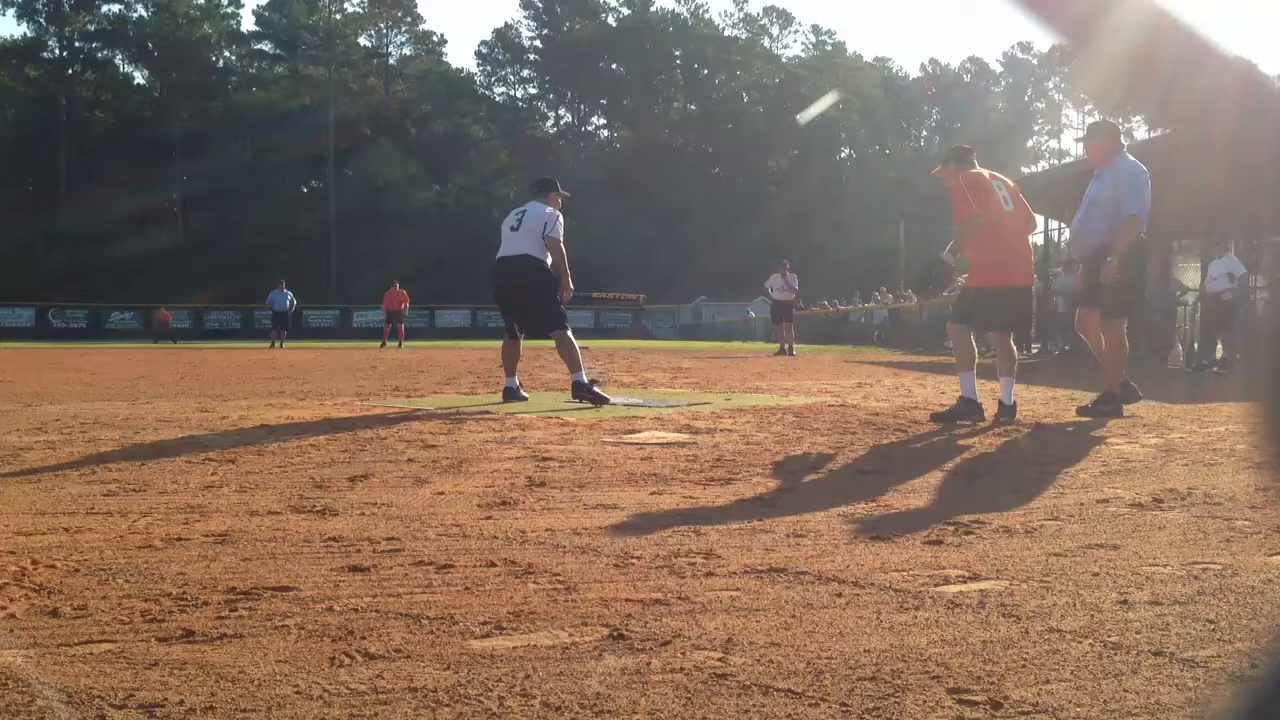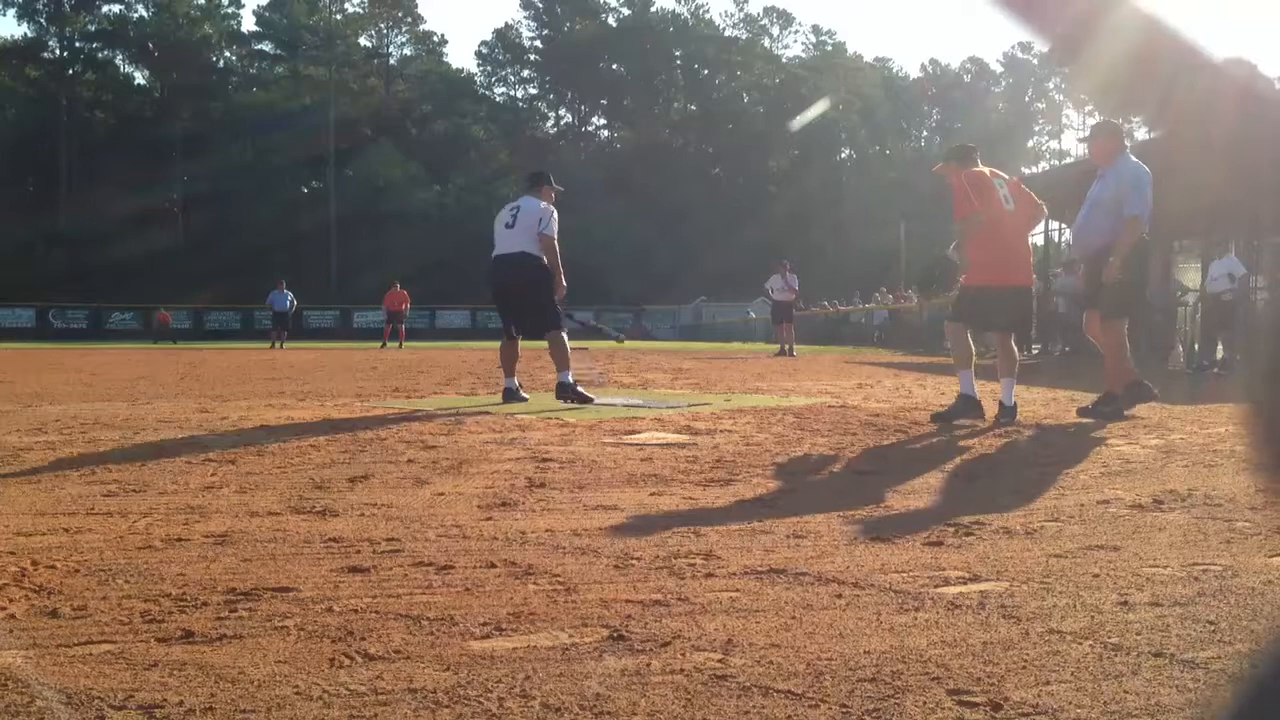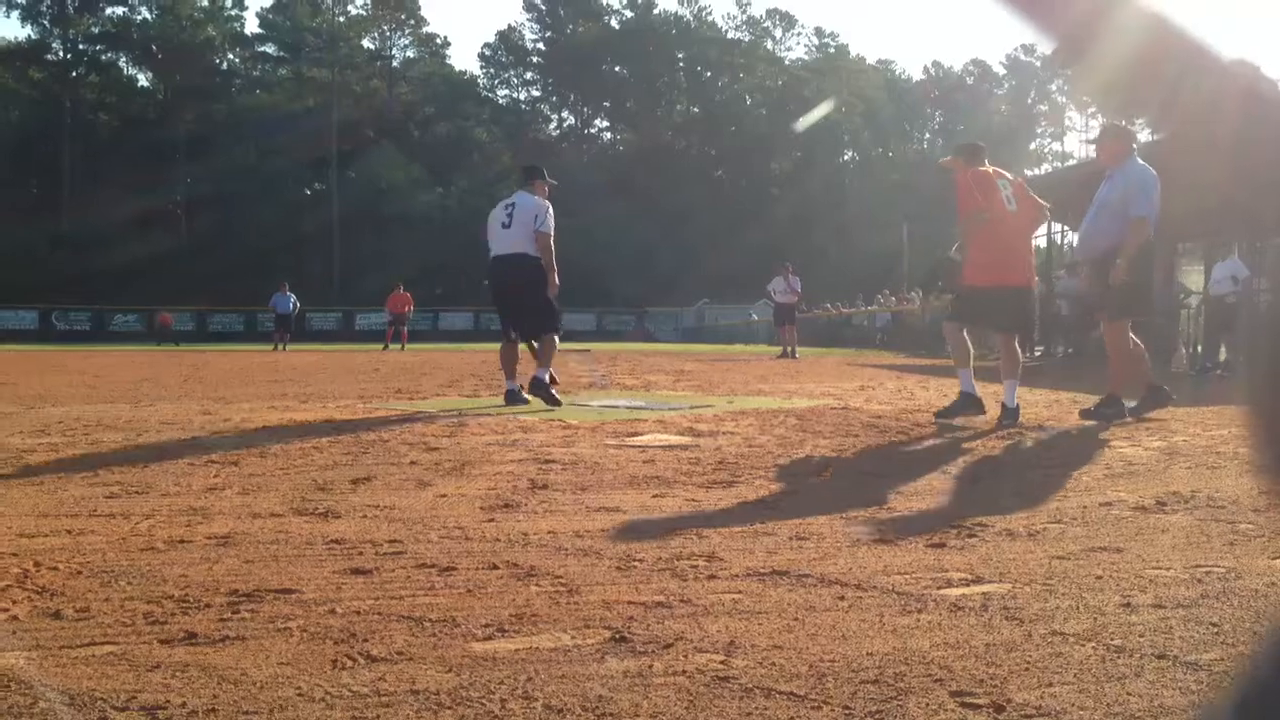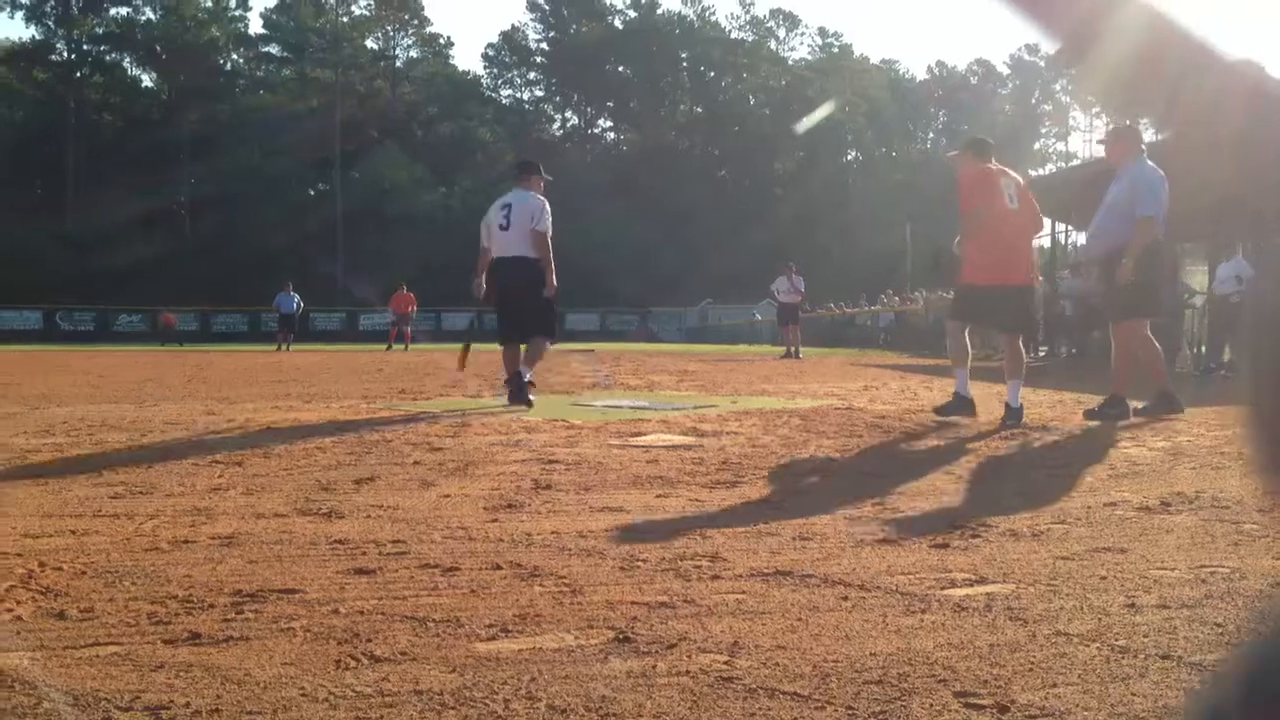
dt=0.1s
person 1, frame 1
left shoulder: (1130, 171)
right shoulder: (1102, 174)
left elbow: (1132, 220)
left wrist: (1113, 259)
right wrist: (1085, 262)
left hip: (1120, 260)
right hip: (1099, 259)
left knee: (1111, 327)
right knee: (1086, 323)
left ankle: (1111, 397)
right ankle: (1120, 384)
person 1, frame 2
left shoulder: (1132, 172)
right shoulder: (1106, 174)
left elbow: (1134, 221)
left wrist: (1116, 260)
right wrist: (1086, 263)
left hip: (1121, 260)
right hip: (1100, 260)
left knee: (1111, 328)
right knee: (1094, 326)
left ankle: (1112, 398)
right ankle: (1134, 384)
person 1, frame 3
left shoulder: (1138, 174)
right shoulder: (1114, 177)
left elbow: (1141, 223)
left wrist: (1122, 261)
right wrist: (1091, 264)
left hip: (1127, 263)
right hip: (1107, 262)
left knee: (1116, 332)
right knee: (1116, 331)
left ankle: (1114, 400)
right ankle: (1153, 389)
person 1, frame 4
left shoulder: (1145, 175)
right shoulder: (1125, 176)
left elbow: (1148, 223)
left wrist: (1129, 261)
right wrist: (1102, 264)
left hip: (1134, 263)
right hip: (1116, 262)
left knee: (1124, 332)
right knee: (1136, 333)
left ankle: (1117, 401)
right ankle: (1166, 396)
person 2, frame 1
left shoulder: (963, 181)
right shoulder: (1002, 181)
left elbow: (972, 222)
right elbow: (1030, 220)
left wrist: (954, 247)
left hip: (988, 271)
right hip: (1019, 271)
left knee: (960, 329)
right knee: (1002, 335)
left ankle: (969, 401)
right ankle: (1007, 403)
person 2, frame 2
left shoulder: (965, 179)
right shoulder: (1005, 178)
left elbow: (974, 219)
right elbow: (1038, 212)
left wrist: (959, 245)
left hip: (987, 271)
right hip: (1019, 271)
left knee: (956, 326)
right knee: (1002, 336)
left ankle: (968, 398)
right ankle: (1007, 404)
person 2, frame 3
left shoulder: (968, 178)
right shoulder: (1009, 179)
left elbow: (975, 217)
right elbow: (1041, 215)
left wrist: (962, 246)
left hip: (984, 270)
right hip: (1020, 271)
left knee: (954, 325)
right knee: (1007, 338)
left ankle: (969, 395)
right ankle: (1010, 406)
person 2, frame 4
left shoulder: (972, 174)
right shoulder: (1014, 179)
left elbow: (975, 216)
right elbow: (1036, 223)
left wrist: (962, 241)
left hip: (985, 269)
right hip: (1020, 270)
left knee: (956, 325)
right knee: (1011, 338)
left ankle: (962, 397)
right ankle: (1013, 406)
person 3, frame 1
left shoulder: (512, 216)
right shoulder: (551, 214)
right elbow: (554, 245)
right wrist: (566, 281)
left hip: (503, 270)
right hip: (530, 269)
left knee: (514, 332)
right knee: (559, 328)
left ankle: (511, 387)
right ankle: (580, 383)
person 3, frame 2
left shoulder: (505, 211)
right shoulder: (545, 209)
right elbow: (548, 242)
right wrist: (559, 278)
left hip: (499, 269)
right hip: (528, 267)
left knee: (511, 332)
right knee: (553, 327)
left ankle: (510, 387)
right ankle: (565, 382)
person 3, frame 3
left shoulder: (498, 209)
right shoulder: (540, 205)
right elbow: (543, 240)
left wrist: (496, 283)
right wrist: (553, 275)
left hip: (499, 270)
right hip: (527, 267)
left knee: (511, 334)
right knee: (548, 328)
left ankle: (513, 388)
right ankle: (542, 379)
person 3, frame 4
left shoulder: (495, 207)
right shoulder: (537, 202)
left elbow: (486, 248)
right elbow: (541, 239)
left wrist: (479, 279)
right wrist: (550, 275)
left hip: (499, 270)
right hip: (527, 269)
left knee: (511, 335)
right knee: (543, 330)
left ankle: (516, 387)
right ankle: (521, 377)
